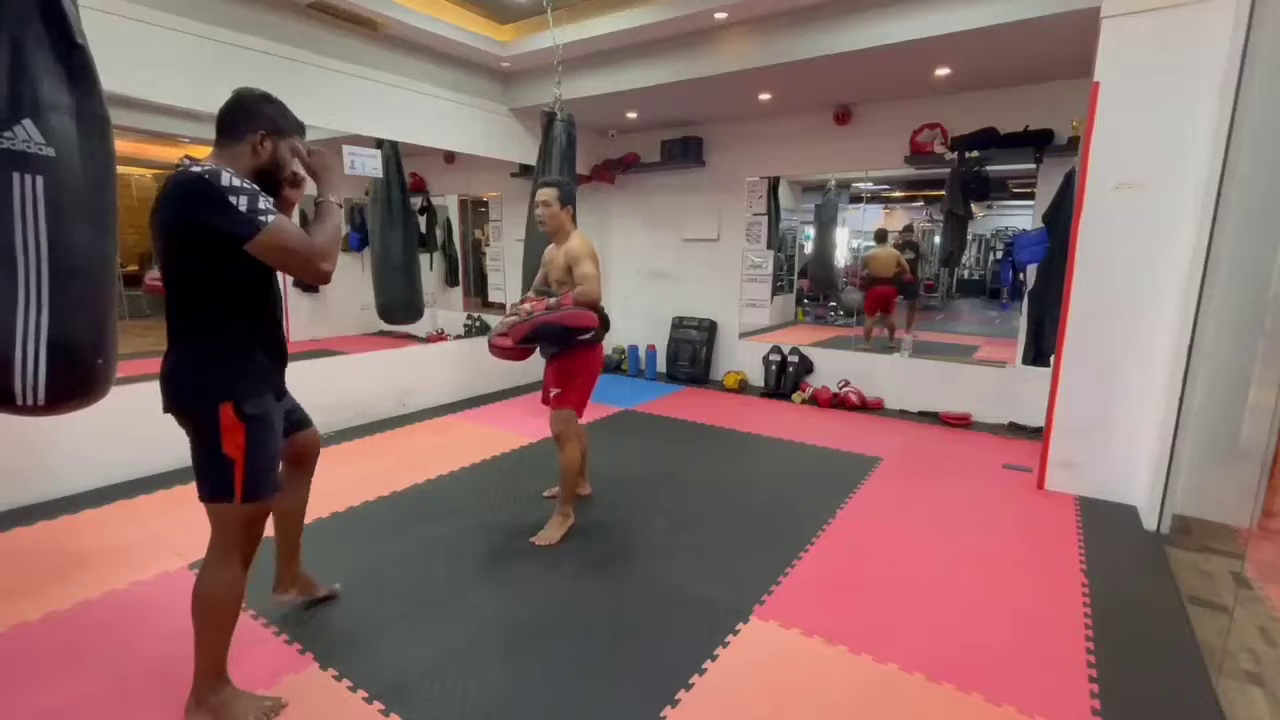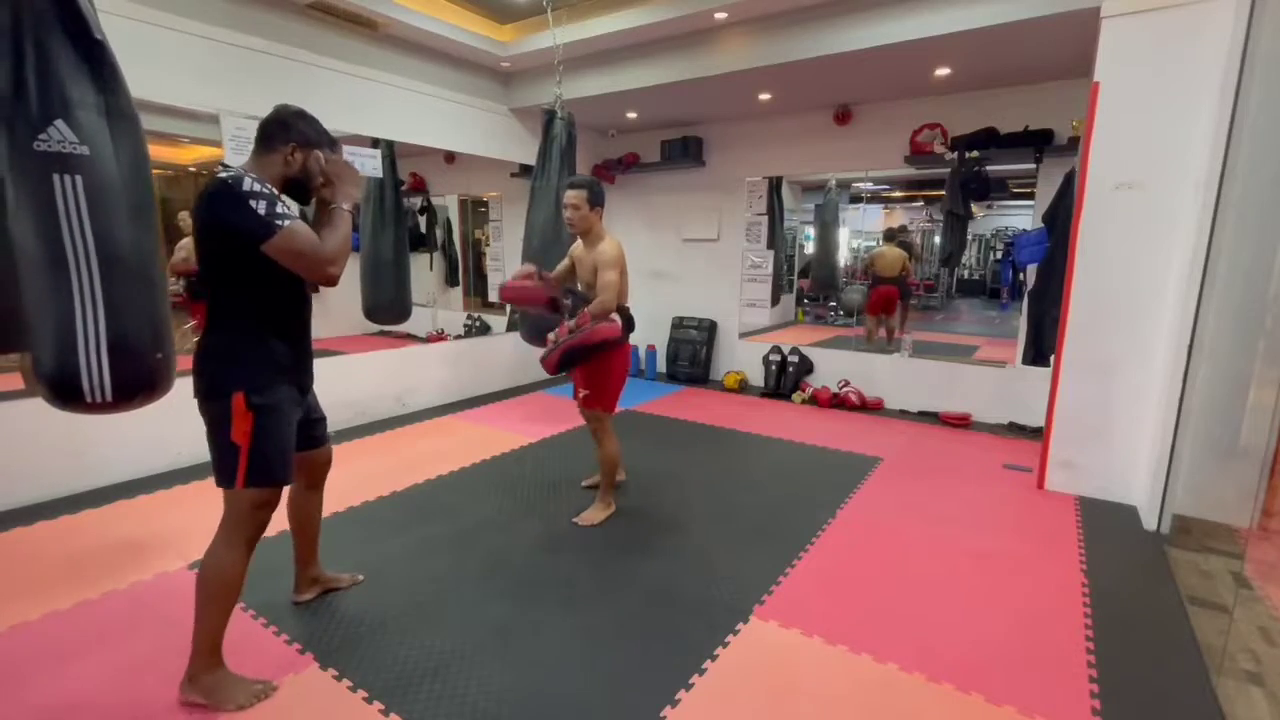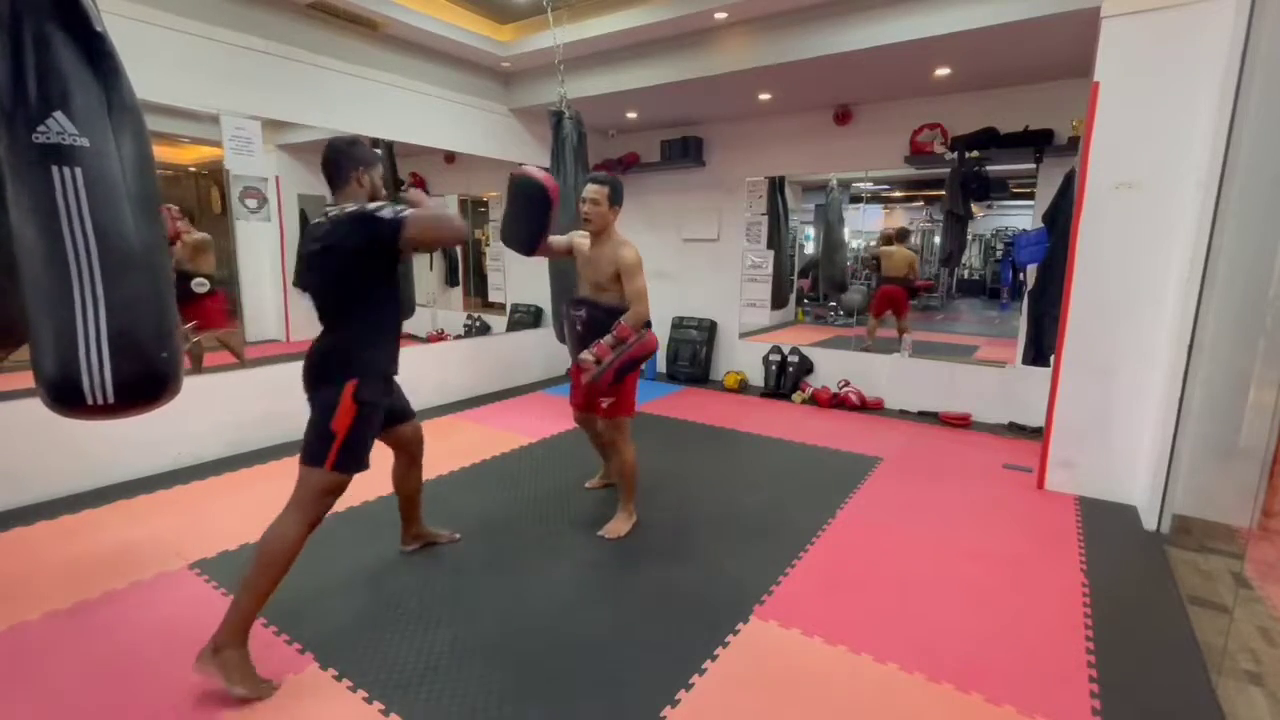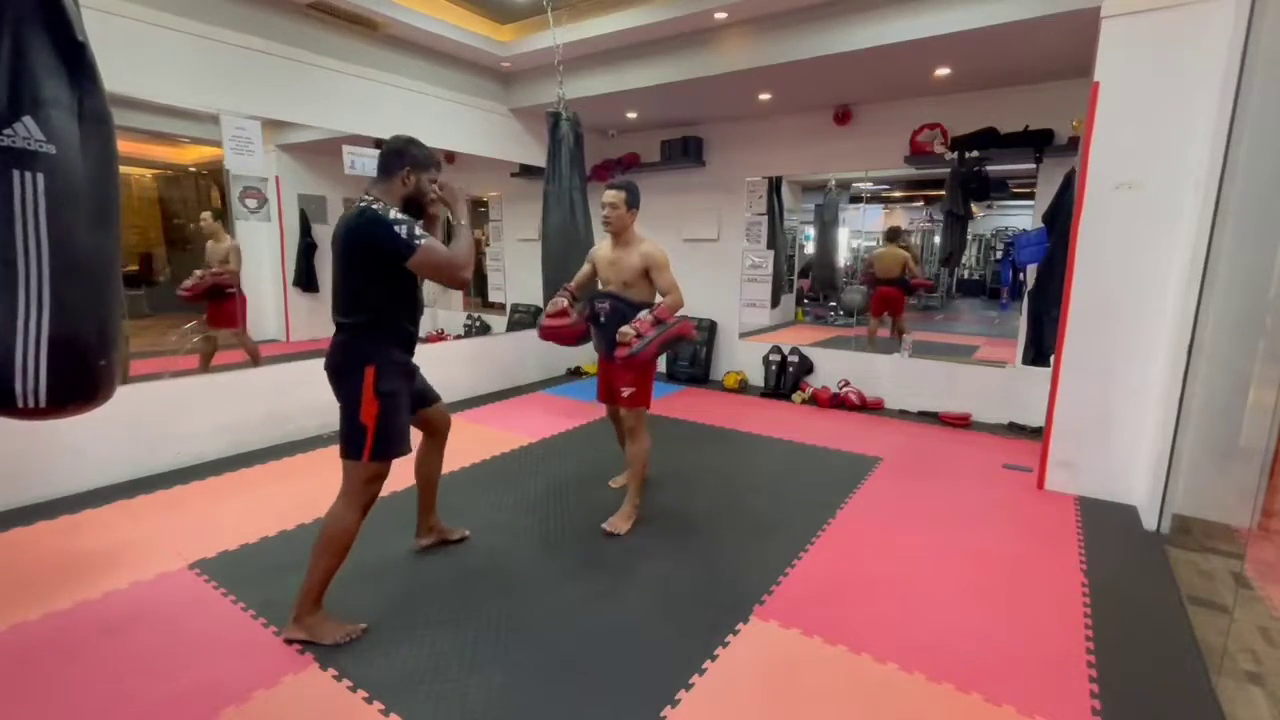
dt=0.7s
person 1, frame 1
left shoulder: (198, 188)
right shoulder: (217, 189)
right elbow: (317, 264)
left wrist: (280, 210)
right wrist: (330, 191)
left hip: (243, 377)
right hip: (225, 387)
left knee: (302, 449)
right knee: (237, 532)
left ankle: (291, 577)
person 1, frame 2
left shoulder: (257, 198)
right shoulder: (239, 192)
left elbow: (301, 260)
right elbow: (326, 266)
left wrist: (324, 206)
right wrist: (344, 201)
left hip: (280, 372)
right hip: (247, 380)
left knee: (314, 465)
right knee: (246, 519)
left ankle: (309, 575)
right ankle: (202, 674)
person 1, frame 3
left shoulder: (323, 231)
right shoulder: (370, 219)
right elbow: (456, 231)
right wrist: (419, 206)
left hip: (363, 367)
right hip: (349, 374)
left knee: (411, 441)
right knee: (309, 504)
left ankle: (413, 530)
right ankle: (227, 647)
person 1, frame 4
left shoulder: (374, 218)
right shoulder: (381, 222)
left elbow: (418, 264)
right elbow: (459, 273)
left wrist: (430, 221)
right wrist: (459, 216)
left hip: (386, 357)
right hip: (370, 364)
left knee: (437, 422)
right knee: (362, 487)
left ankle: (428, 526)
right ankle: (306, 615)
person 2, frame 1
left shoulder: (578, 247)
right shoulder: (550, 251)
left elbow: (591, 293)
right elbow: (535, 292)
left wrist: (545, 306)
right wrist: (521, 314)
left hip: (580, 348)
right hip: (561, 346)
left knee: (562, 428)
right knee: (568, 422)
left ankle: (564, 513)
right ankle: (579, 483)
person 2, frame 2
left shoulder: (608, 251)
right shoulder: (577, 248)
left elbow: (606, 305)
right elbow: (557, 281)
left hip: (607, 349)
left knee: (599, 421)
right knee: (594, 415)
left ankle: (605, 500)
right ankle: (614, 470)
person 2, frame 3
left shoulder: (625, 254)
right shoulder: (578, 241)
left elbow: (640, 312)
right elbow: (539, 246)
right hip: (588, 352)
left knee: (617, 431)
right knee: (585, 418)
left ankle: (627, 510)
right ankle: (611, 470)
person 2, frame 4
left shoulder: (650, 253)
right shoulder: (598, 252)
left elbow: (675, 300)
right elbow: (577, 285)
left wrist: (642, 327)
right wrist: (565, 298)
right hip: (608, 347)
left knee: (634, 422)
right knee: (615, 414)
left ankle: (632, 507)
right ankle: (634, 466)
